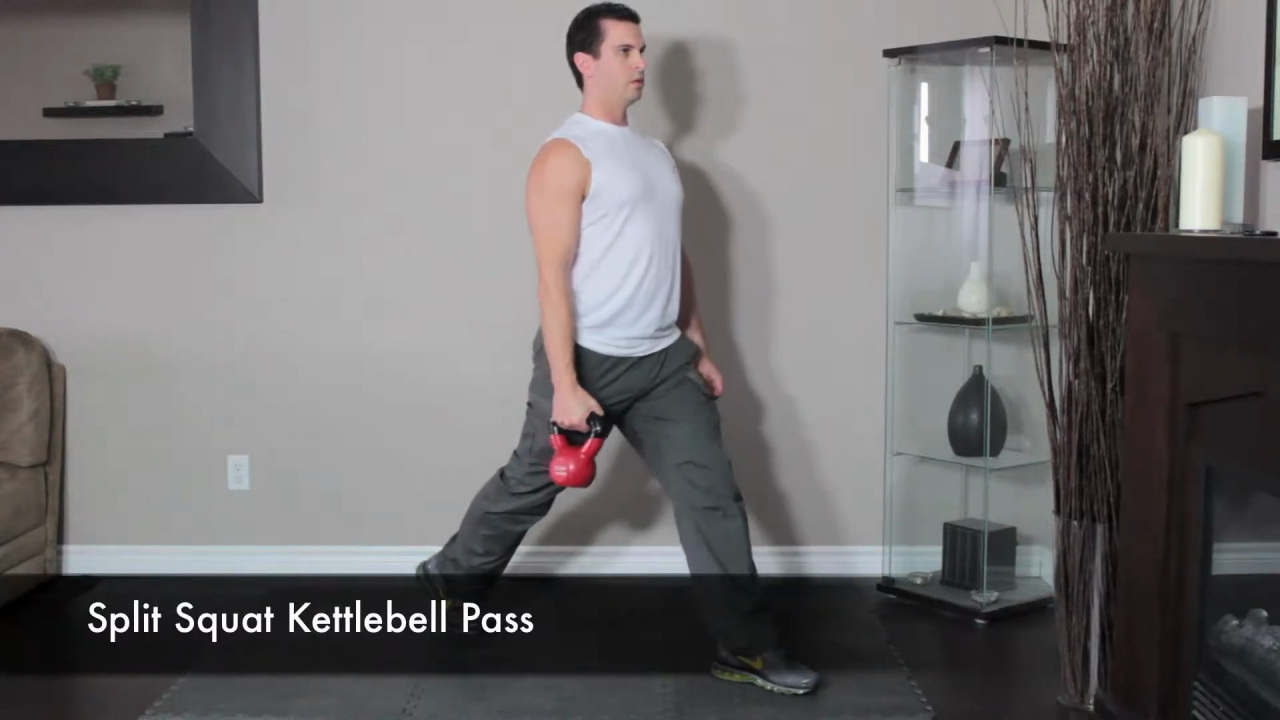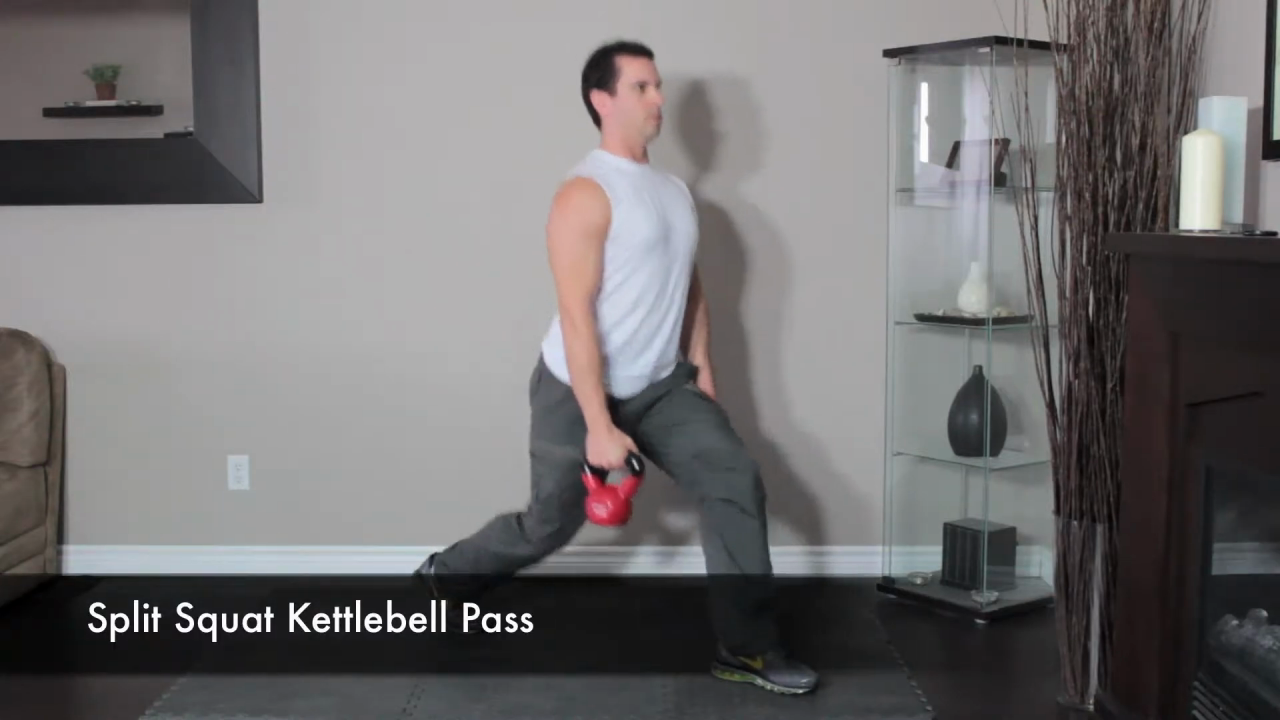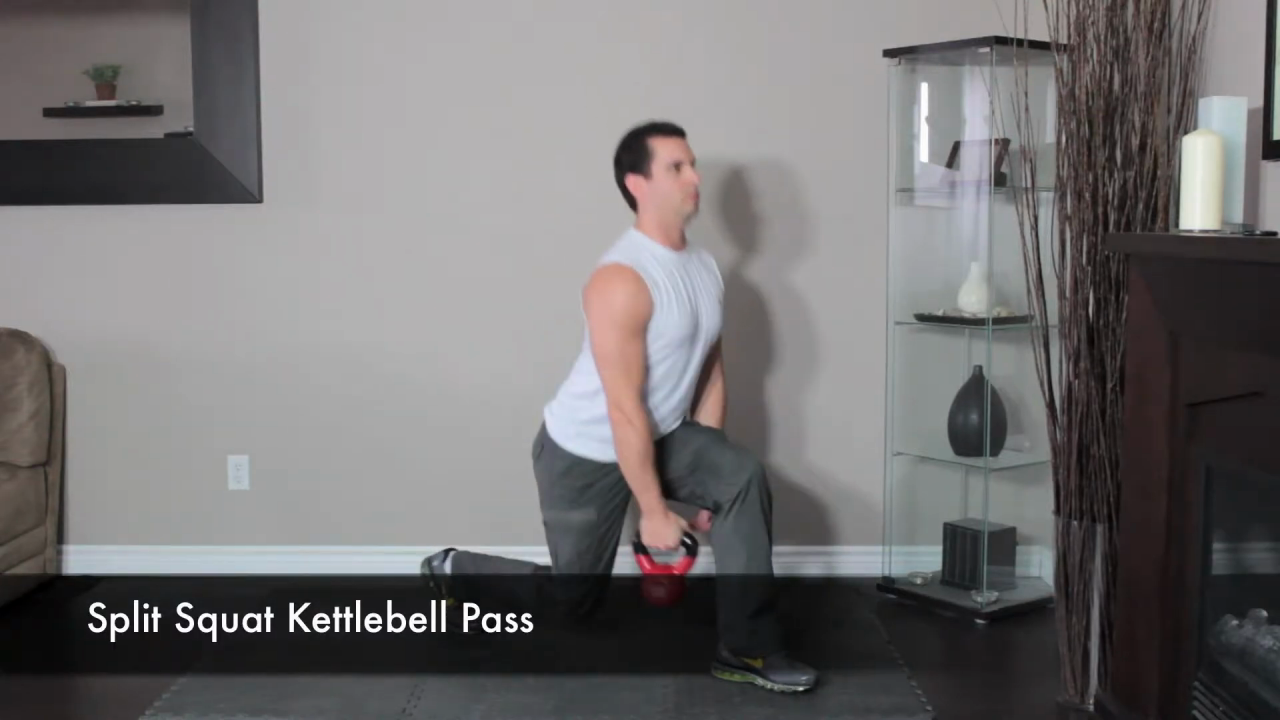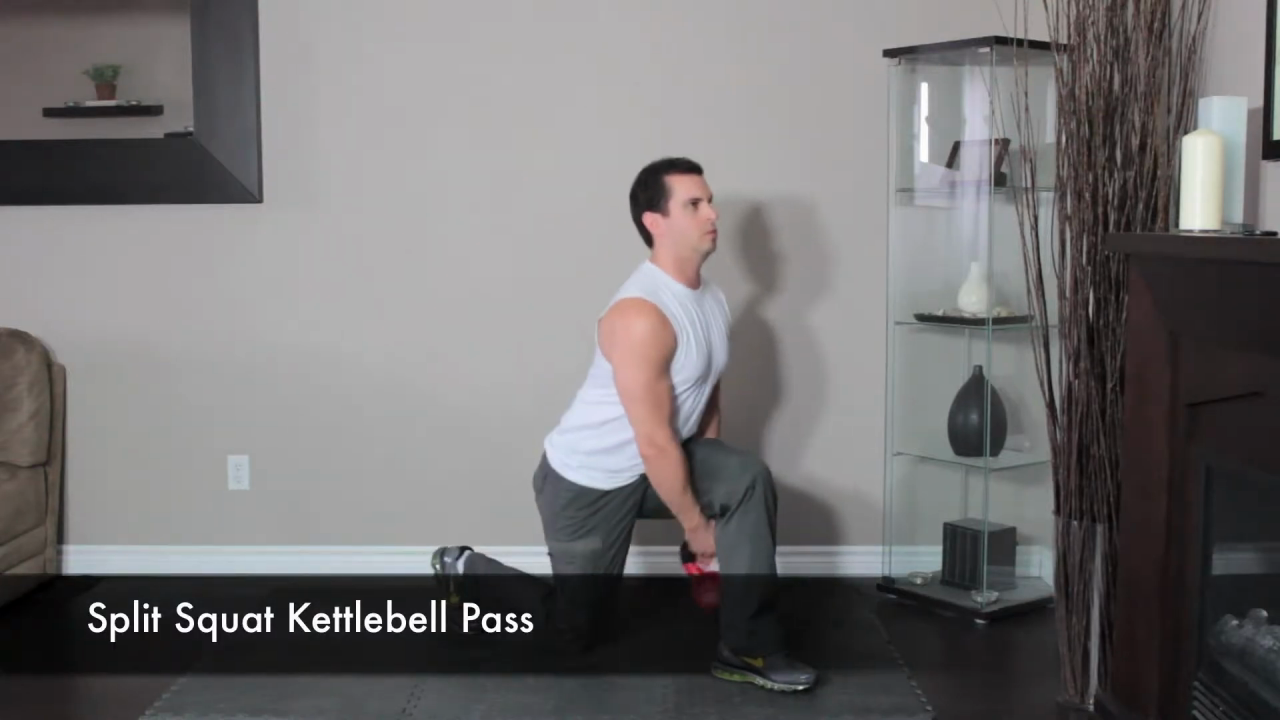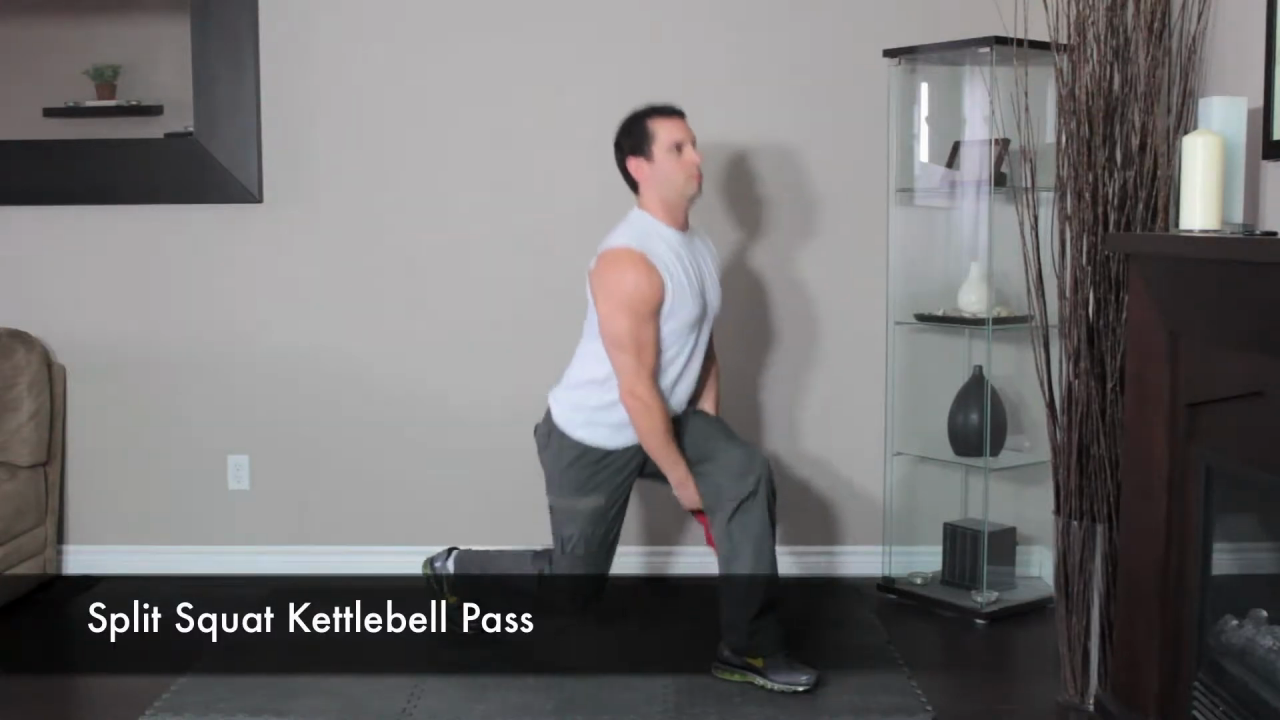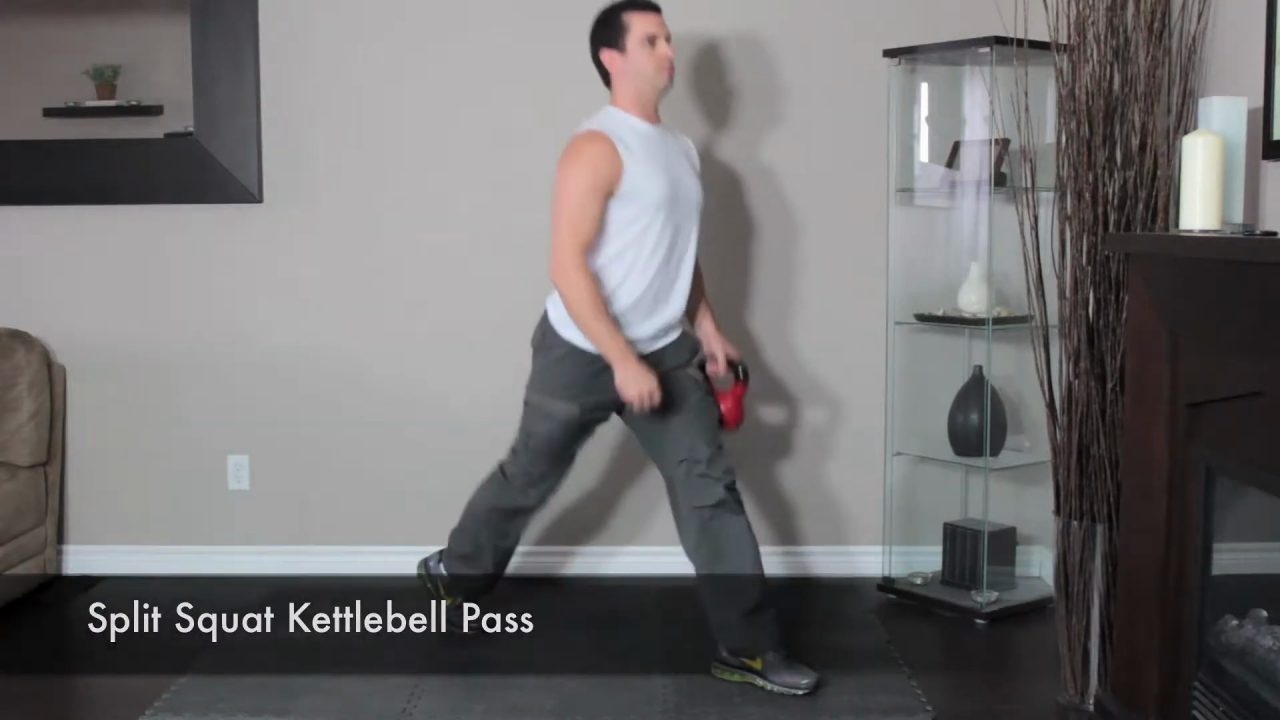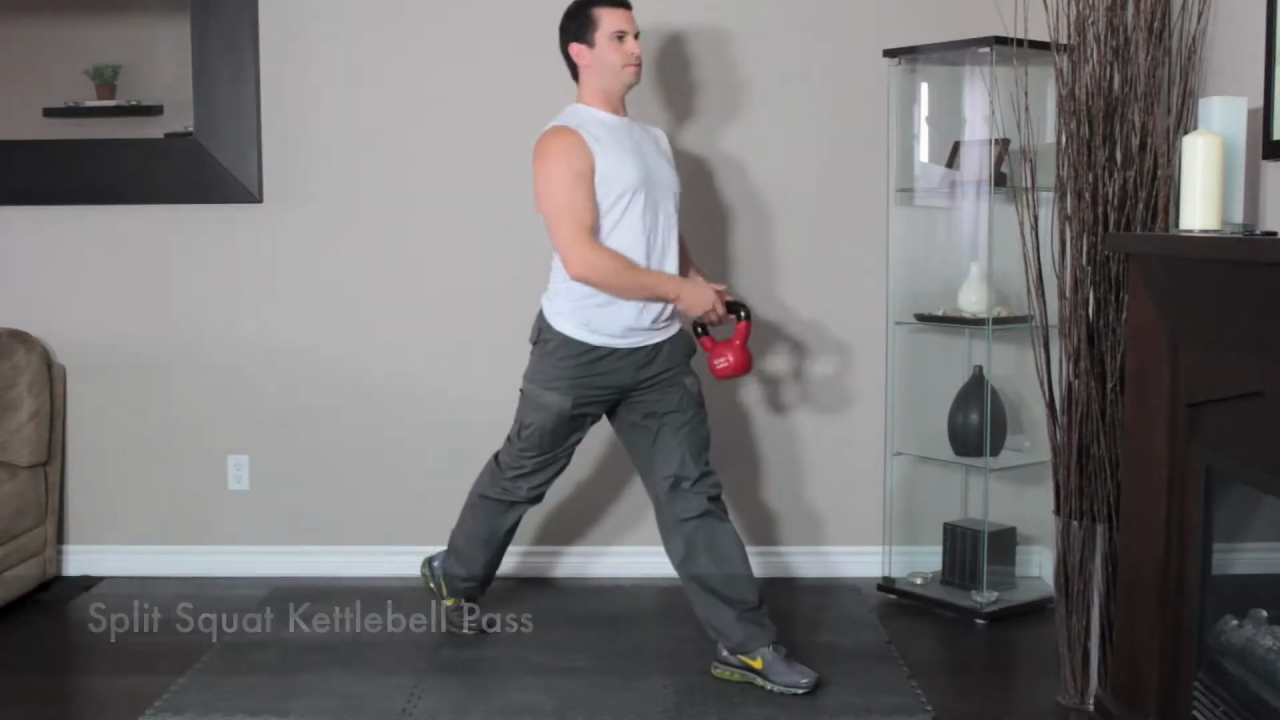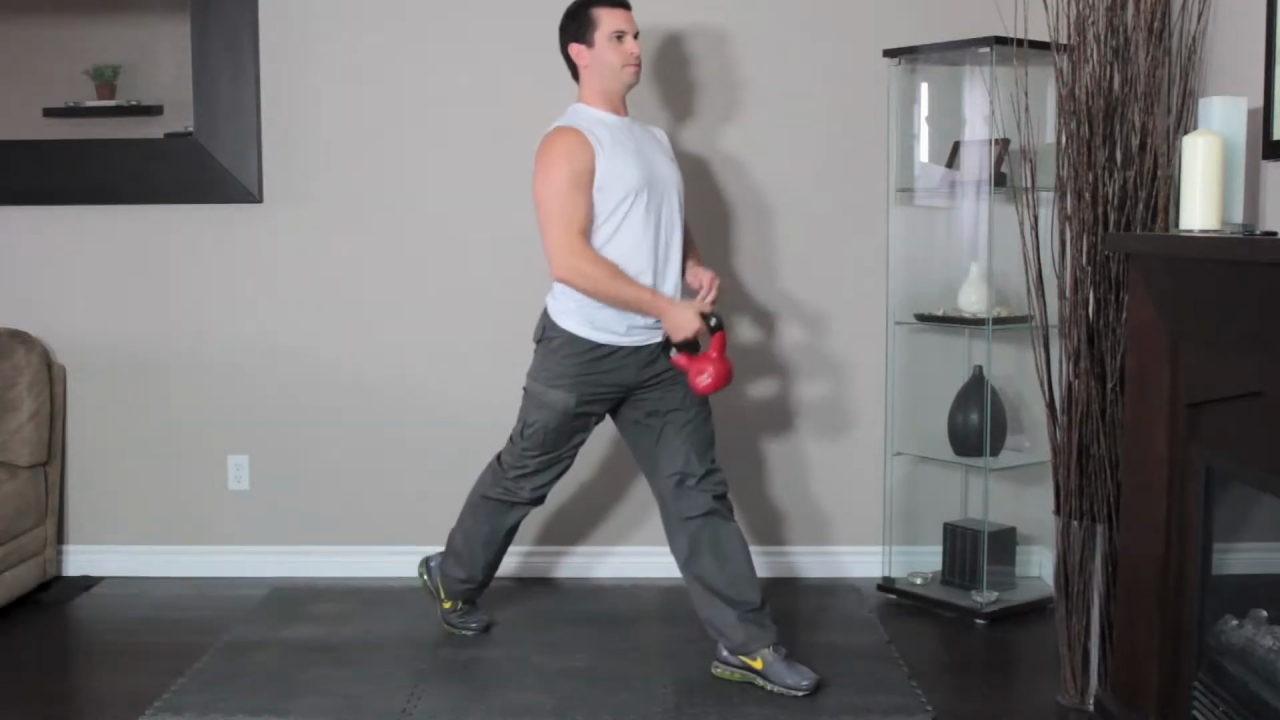
dt=0.3s
person 1, frame 1
left shoulder: (654, 151)
right shoulder: (565, 155)
right elbow: (554, 276)
left wrist: (698, 347)
right wrist: (564, 385)
left hip: (663, 359)
right hip: (590, 359)
left knee: (712, 492)
right knee: (529, 485)
left ankle: (746, 647)
right ankle: (448, 577)
person 1, frame 2
left shoulder: (673, 189)
right shoulder: (586, 194)
left elbow: (690, 291)
right elbow: (577, 318)
left wrist: (705, 384)
right wrist: (598, 424)
left hip: (659, 384)
right hip: (577, 387)
left knee: (737, 479)
right knee: (549, 523)
left ankle: (745, 648)
right ankle: (441, 577)
person 1, frame 3
left shoulder: (704, 267)
right shoulder: (622, 281)
left elbow: (710, 369)
right elbow: (625, 410)
left wrist: (704, 461)
right wrist: (653, 510)
left hip: (660, 433)
right hip: (584, 451)
left knee: (744, 480)
right knee: (573, 596)
left ankle: (746, 647)
right ankle: (454, 571)
person 1, frame 4
left shoulder: (712, 300)
right shoulder: (641, 316)
left elbow: (705, 403)
right elbow: (656, 444)
left wrist: (710, 489)
right wrist: (696, 526)
left hip: (651, 464)
right hip: (586, 478)
left knee: (748, 480)
right knee: (574, 623)
left ankle: (747, 648)
right ankle: (465, 569)
person 1, frame 5
left shoulder: (700, 249)
right shoulder: (629, 264)
left elbow: (702, 352)
right elbow: (637, 392)
left wrist: (710, 445)
right wrist: (683, 478)
left hip: (662, 418)
right hip: (590, 438)
left knee: (749, 477)
right knee: (575, 582)
left ankle: (747, 647)
right ankle: (455, 570)
person 1, frame 6
left shoulder: (680, 148)
right shoulder: (596, 148)
right elbow: (570, 268)
left wrist: (705, 328)
right wrist: (622, 362)
left hip: (662, 351)
right hip: (579, 353)
left knee: (709, 484)
right knee: (528, 484)
left ankle: (746, 647)
right ankle: (452, 575)
person 1, frame 7
left shoulder: (652, 140)
right shoulder: (566, 141)
right elbow: (580, 258)
left wrist: (697, 282)
right wrist: (679, 292)
left hip: (658, 352)
right hip: (579, 349)
left knee: (691, 494)
right knee: (519, 477)
left ankle: (745, 645)
right ankle: (454, 579)
person 1, frame 8
left shoulder: (655, 141)
right shoulder: (570, 142)
right elbow: (568, 259)
left wrist: (698, 274)
right wrist: (667, 307)
left hip: (656, 347)
right hip: (584, 347)
left knee: (697, 491)
right knee: (522, 477)
left ankle: (746, 645)
right ankle: (451, 578)
